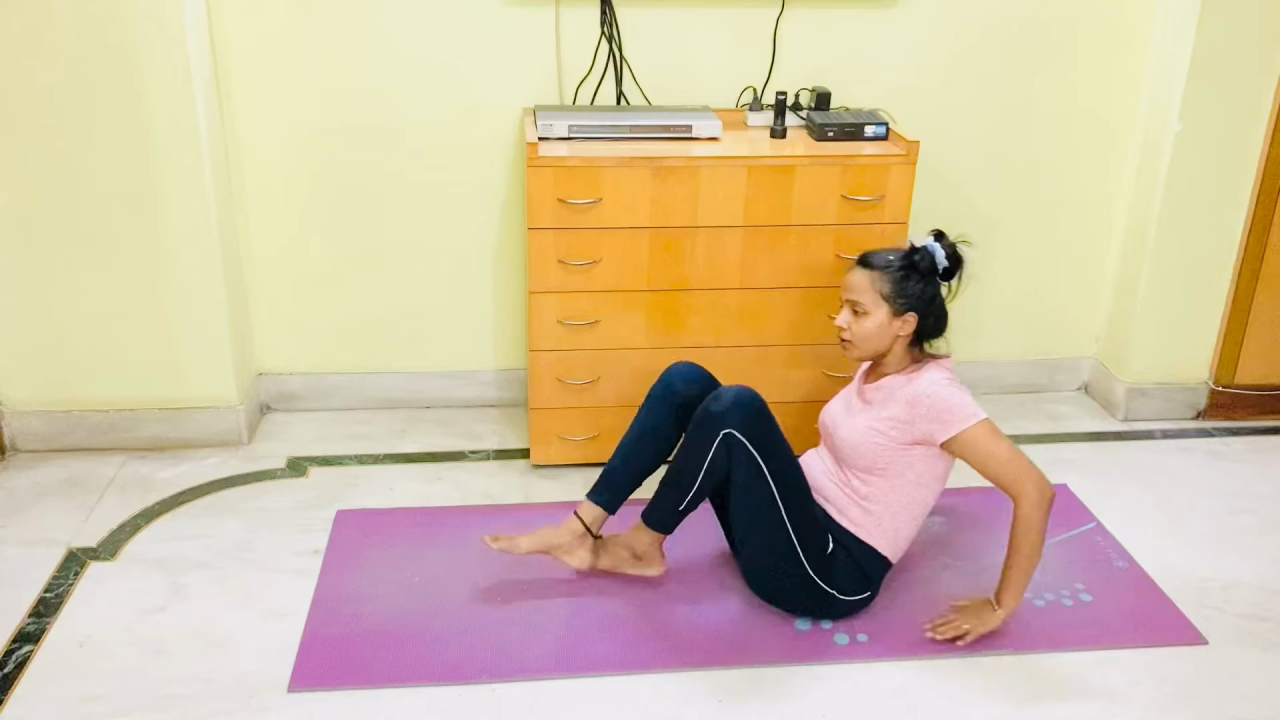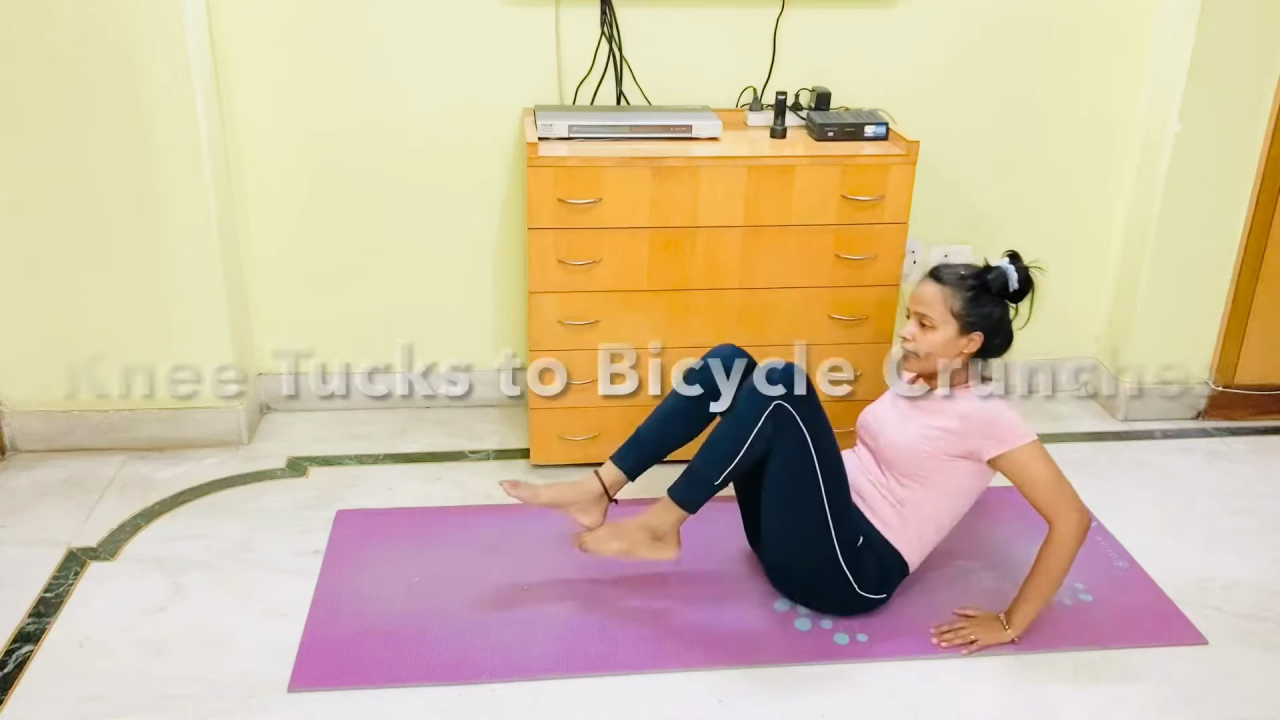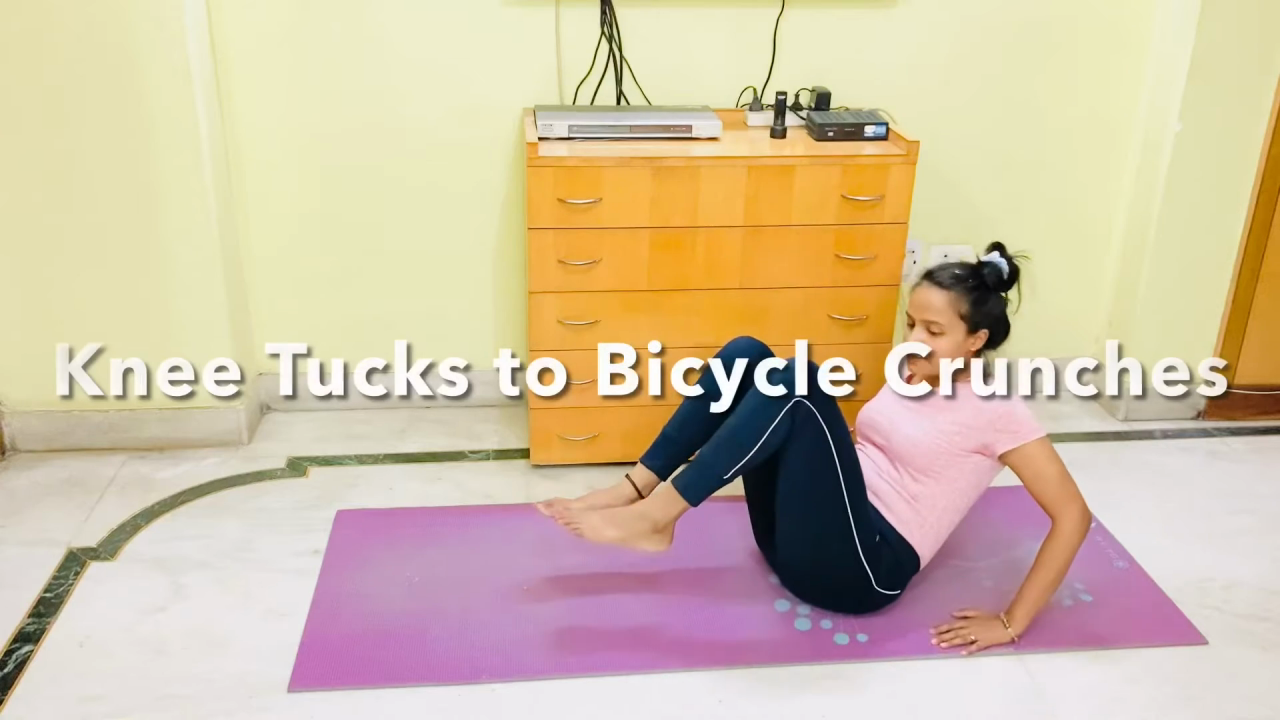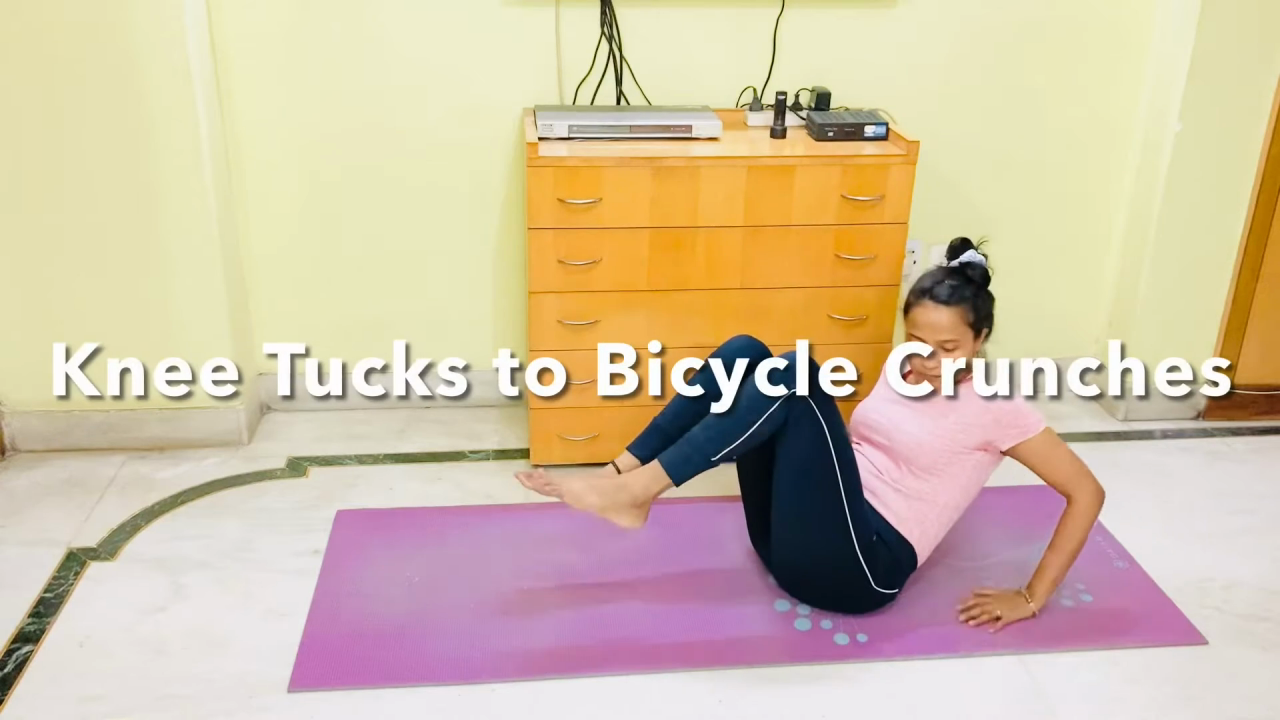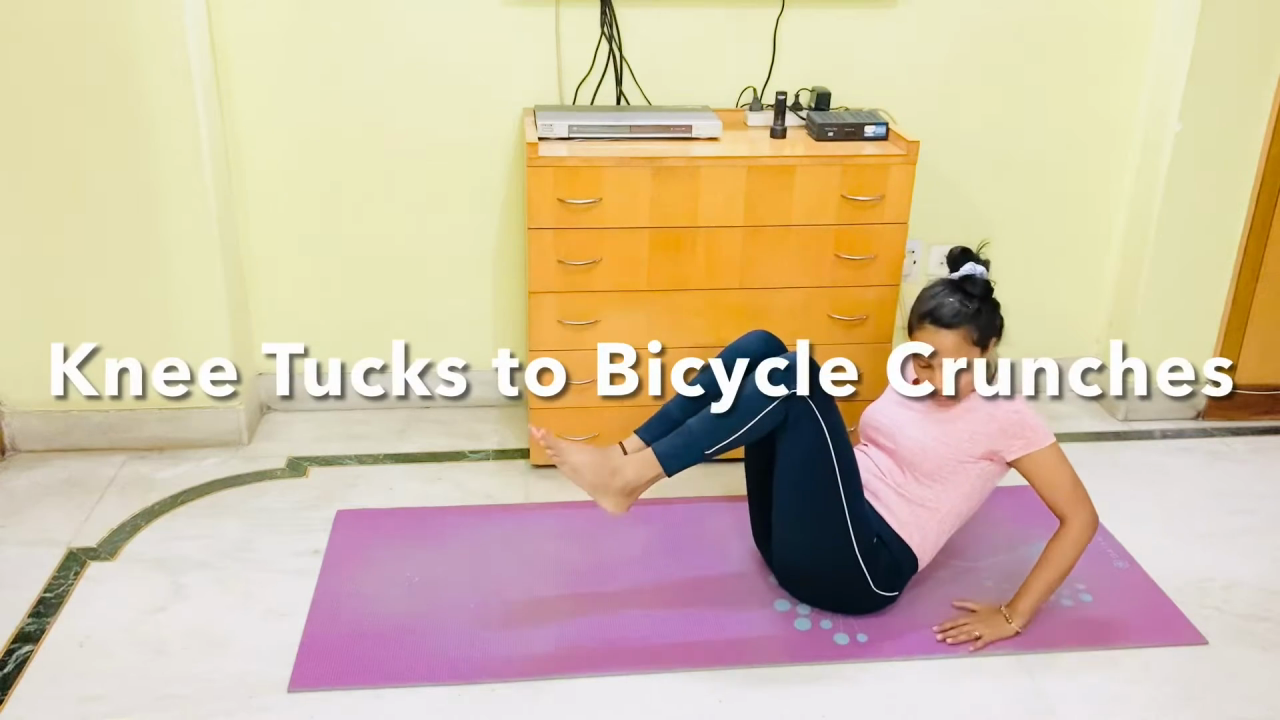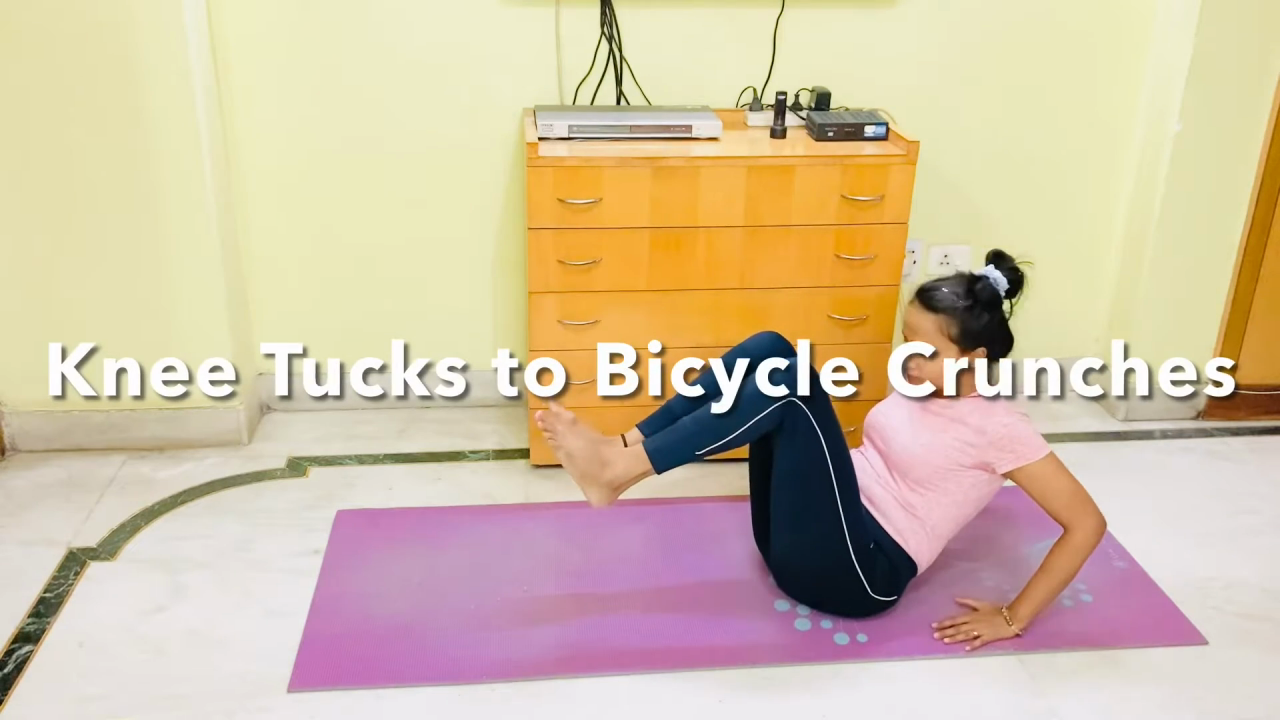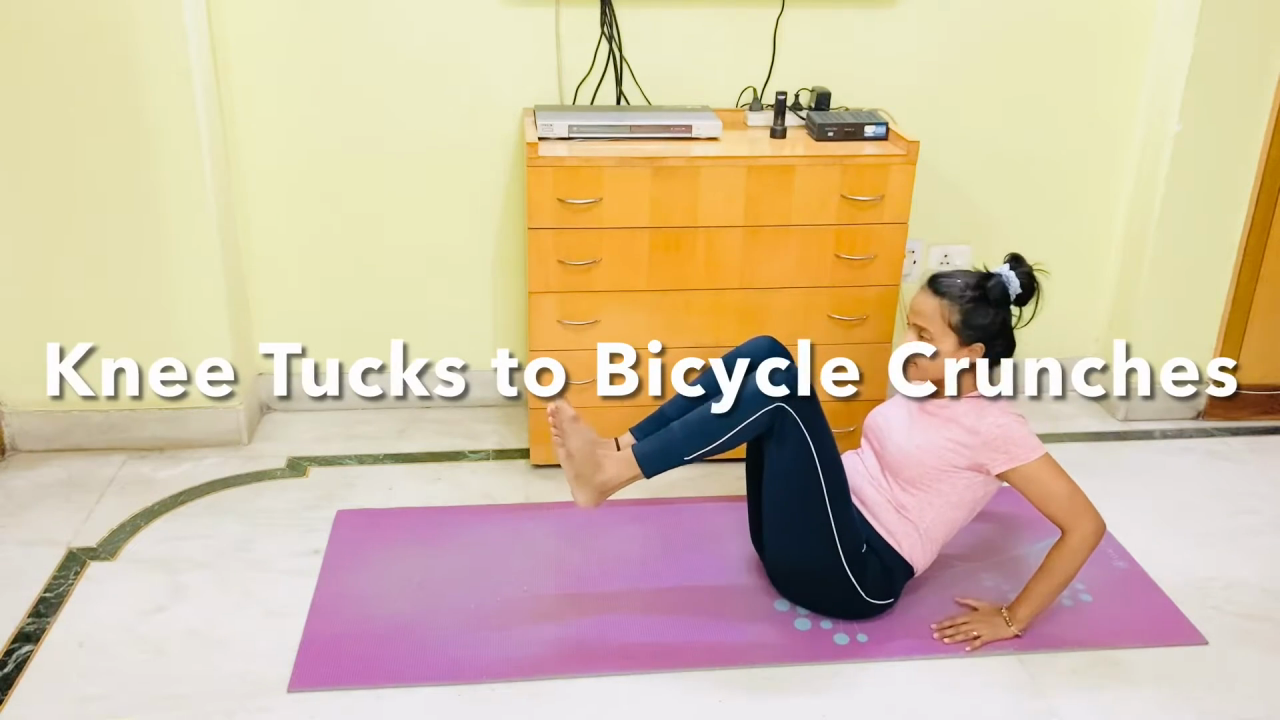
dt=0.3s
person 1, frame 1
left shoulder: (931, 396)
right shoulder: (881, 367)
left elbow: (1034, 492)
left wrist: (998, 608)
left hip: (832, 574)
right hip: (802, 520)
left knee: (736, 407)
right knee: (684, 381)
left ankle: (644, 544)
right ankle: (586, 529)
person 1, frame 2
left shoulder: (985, 416)
right shoulder: (920, 380)
left elbow: (1072, 520)
left wrist: (1010, 624)
left hip: (847, 569)
right hip: (806, 527)
left knee: (784, 383)
right knee: (729, 362)
left ankle: (660, 526)
right ankle: (599, 487)
person 1, frame 3
left shoulder: (995, 412)
right shoulder: (911, 374)
left elbow: (1072, 516)
left wrist: (1012, 622)
left hip: (858, 566)
right hip: (794, 533)
left knee: (797, 379)
right knee: (745, 355)
left ankle: (657, 517)
right ankle: (636, 488)
person 1, frame 4
left shoulder: (996, 410)
right shoulder: (904, 372)
left elbow: (1087, 494)
left wrist: (1030, 597)
left hip: (855, 565)
right hip: (791, 535)
left knee: (796, 375)
right knee: (745, 353)
left ankle: (638, 493)
right ankle: (624, 473)
person 1, frame 5
left shoulder: (1006, 417)
right shoulder: (914, 376)
left elbow: (1080, 517)
left wrist: (1013, 616)
left hip: (857, 567)
right hip: (793, 534)
left knee: (794, 375)
right knee: (759, 348)
left ankle: (629, 480)
right ankle: (625, 455)
person 1, frame 6
left shoulder: (997, 428)
right shoulder: (926, 383)
left elbow: (1087, 524)
left wrist: (1014, 617)
left hip: (855, 570)
right hip: (805, 532)
left knee: (792, 384)
right knee: (770, 349)
left ankle: (619, 472)
right ankle: (624, 447)
person 1, frame 7
left shoulder: (993, 429)
right shoulder: (927, 383)
left elbow: (1085, 526)
left wrist: (1013, 619)
left hip: (851, 571)
right hip: (816, 525)
left knee: (781, 387)
right knee: (764, 354)
left ankle: (612, 474)
right ankle: (618, 449)
